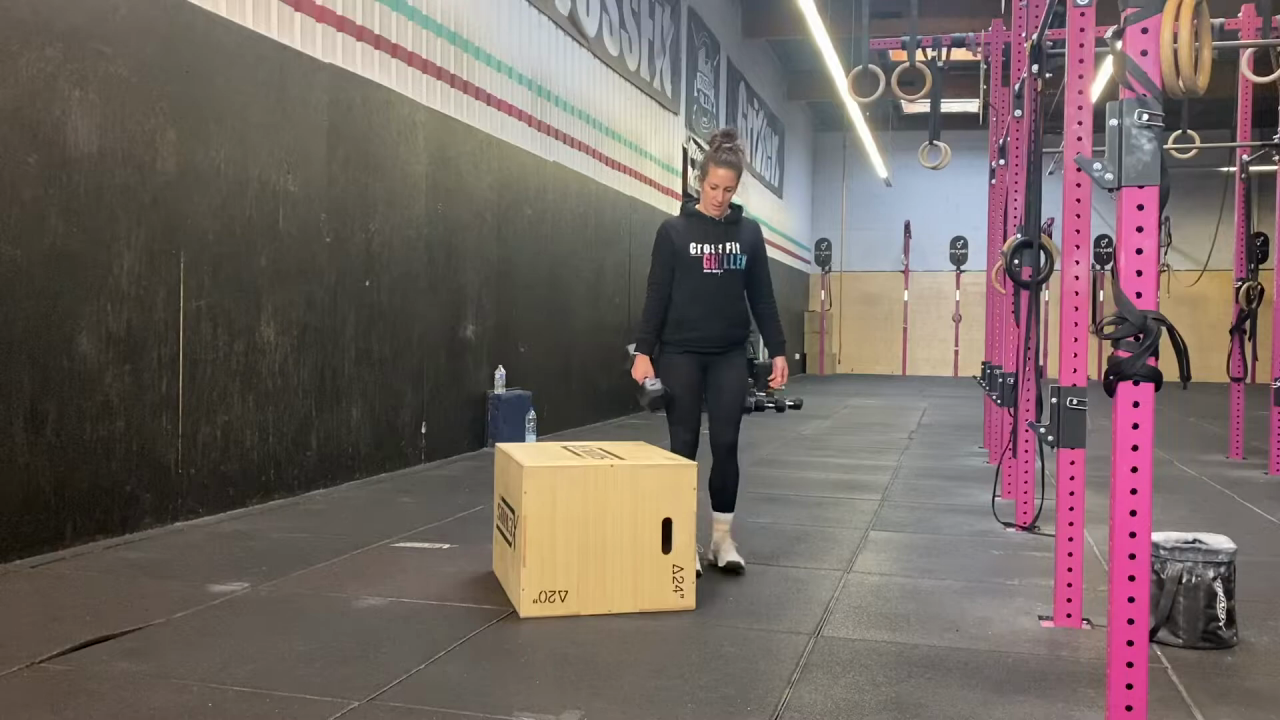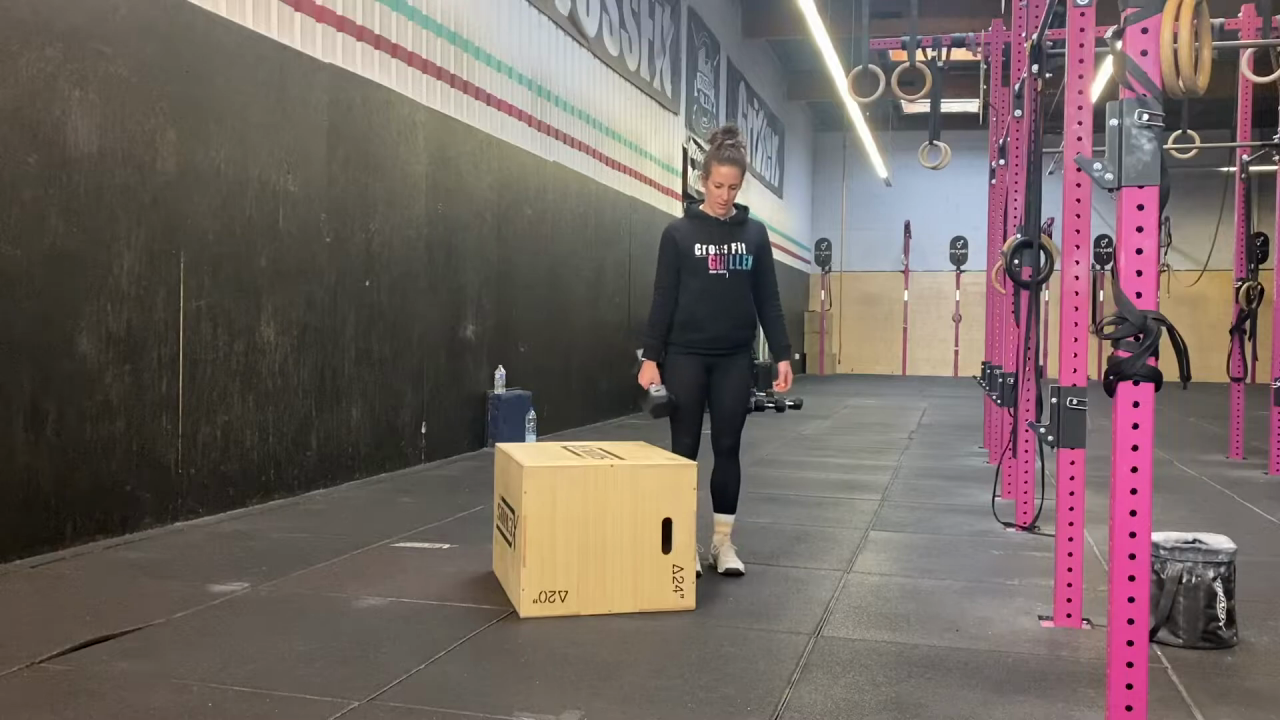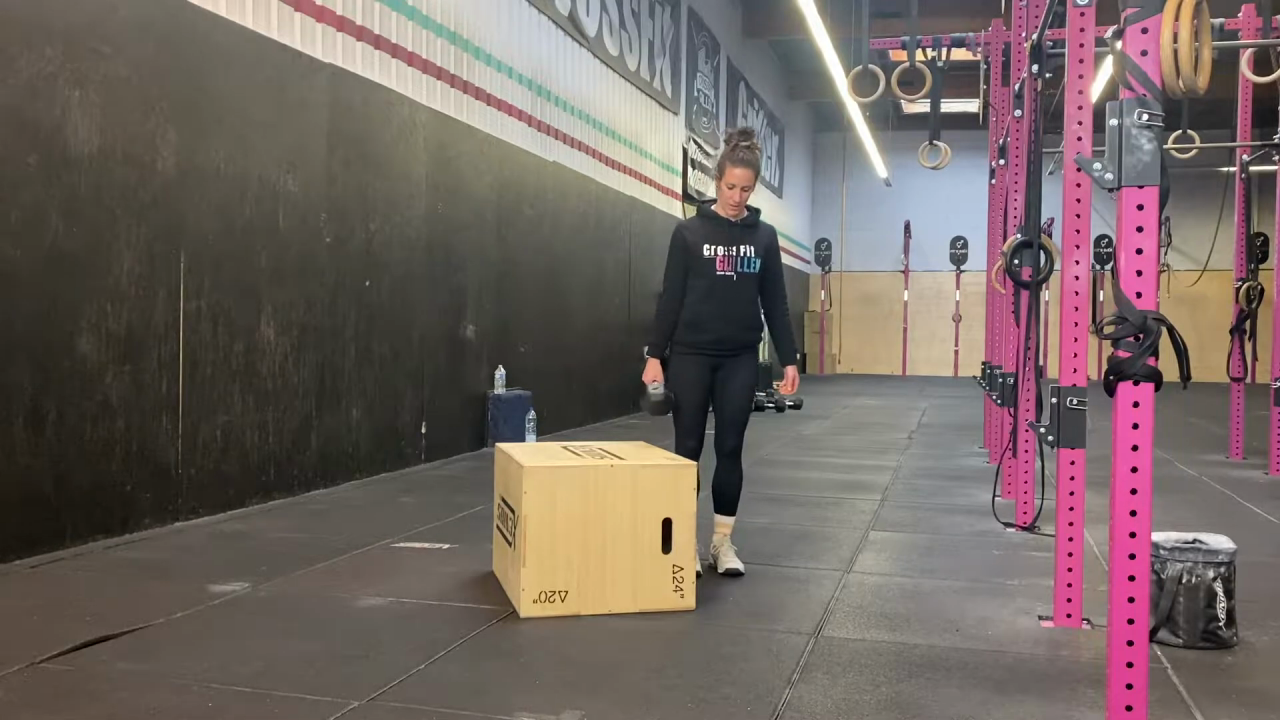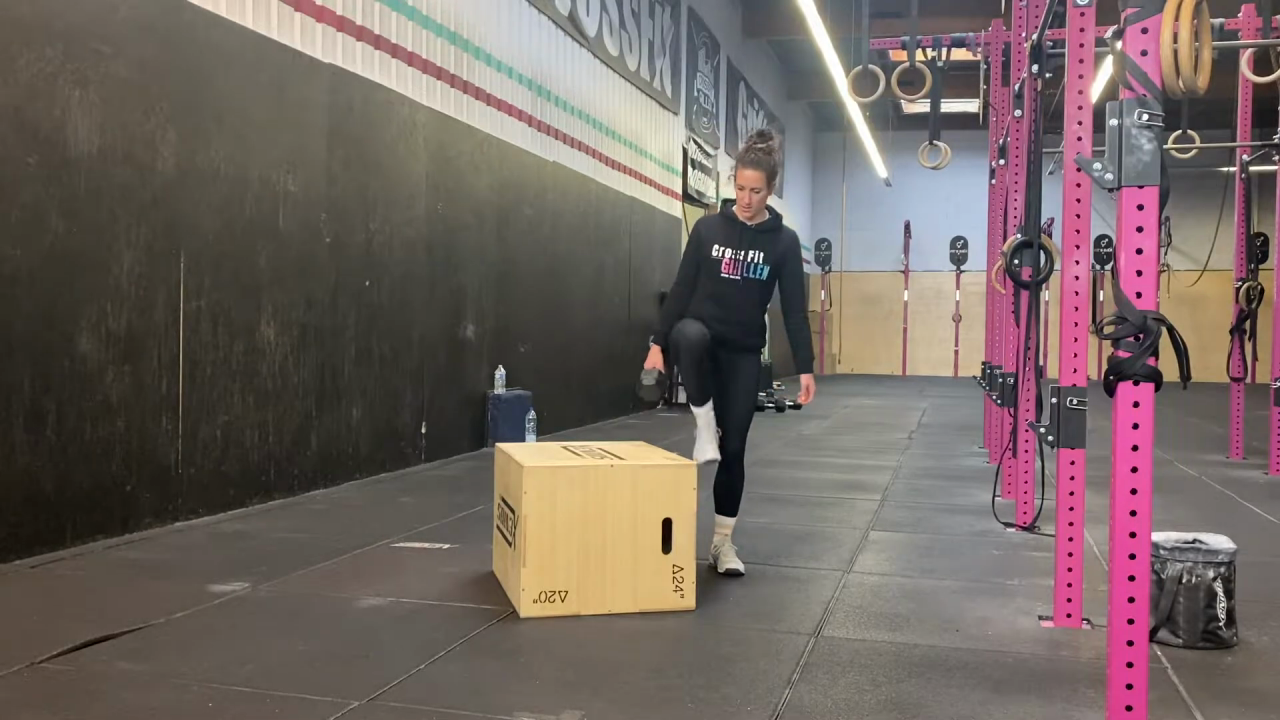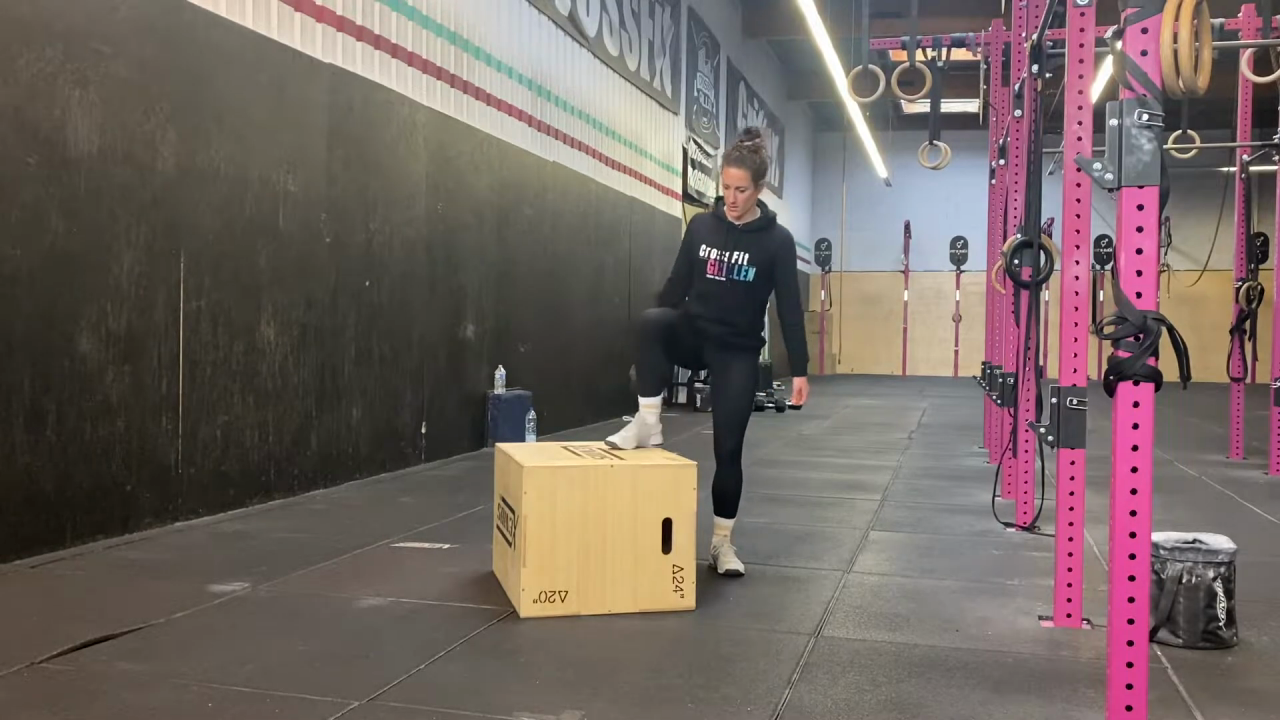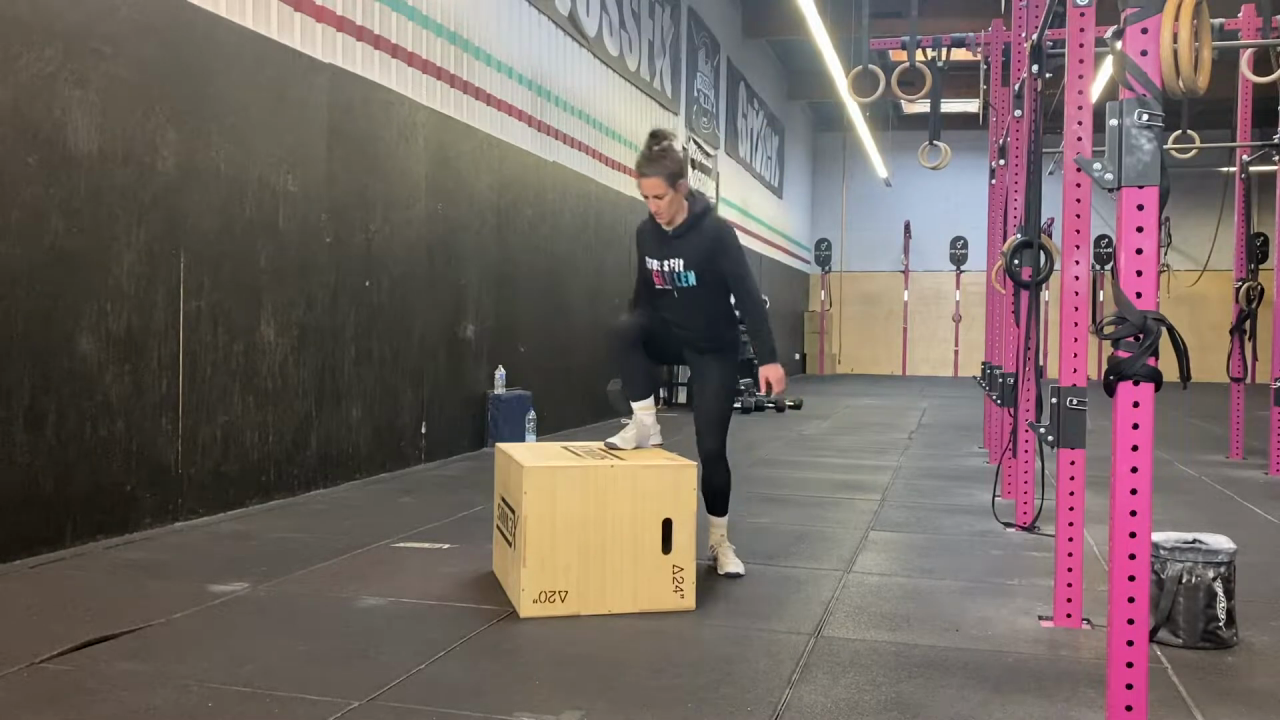
dt=0.4s
person 1, frame 1
left shoulder: (749, 232)
right shoulder: (673, 230)
left elbow: (762, 297)
right elbow: (657, 294)
left wrist: (778, 350)
right wrist: (643, 351)
left hip: (729, 355)
right hip: (680, 353)
left knee: (727, 445)
right knee: (684, 445)
left ankle: (722, 537)
person 1, frame 2
left shoulder: (754, 233)
right shoulder: (679, 232)
left elbow: (768, 299)
right elbow: (663, 299)
left wrist: (782, 355)
right wrist: (650, 357)
left hip: (735, 358)
right hip: (686, 355)
left knee: (727, 448)
right knee: (685, 448)
left ankle: (723, 541)
person 1, frame 3
left shoulder: (765, 236)
right shoulder: (689, 231)
left elbow: (774, 302)
right elbow: (670, 297)
left wrist: (789, 359)
right wrist: (655, 355)
left hip: (740, 358)
right hip: (690, 353)
left knee: (730, 448)
right knee: (688, 449)
left ankle: (723, 541)
person 1, frame 4
left shoulder: (784, 241)
right shoulder: (708, 227)
left elbow: (794, 307)
right elbow: (681, 286)
left wrist: (805, 368)
right wrist: (658, 342)
left hip: (742, 351)
right hip: (696, 340)
left knee: (733, 447)
right knee: (692, 336)
left ankle: (723, 541)
right ankle: (704, 427)
person 1, frame 5
left shoulder: (776, 240)
right shoulder: (701, 226)
left elbow: (789, 307)
right elbow: (677, 283)
left wrist: (799, 369)
right wrist: (652, 346)
left hip: (738, 352)
right hip: (692, 335)
left knee: (728, 448)
right knee: (651, 320)
left ankle: (722, 542)
right ankle: (648, 422)
person 1, frame 6
left shoulder: (715, 232)
right shoulder: (645, 233)
left elbow: (746, 294)
right elbow: (643, 294)
left wrist: (768, 359)
right wrist: (635, 350)
left hip: (713, 349)
right hip: (667, 334)
left knee: (711, 447)
right knee: (625, 328)
left ankle: (720, 539)
right ankle: (644, 423)
